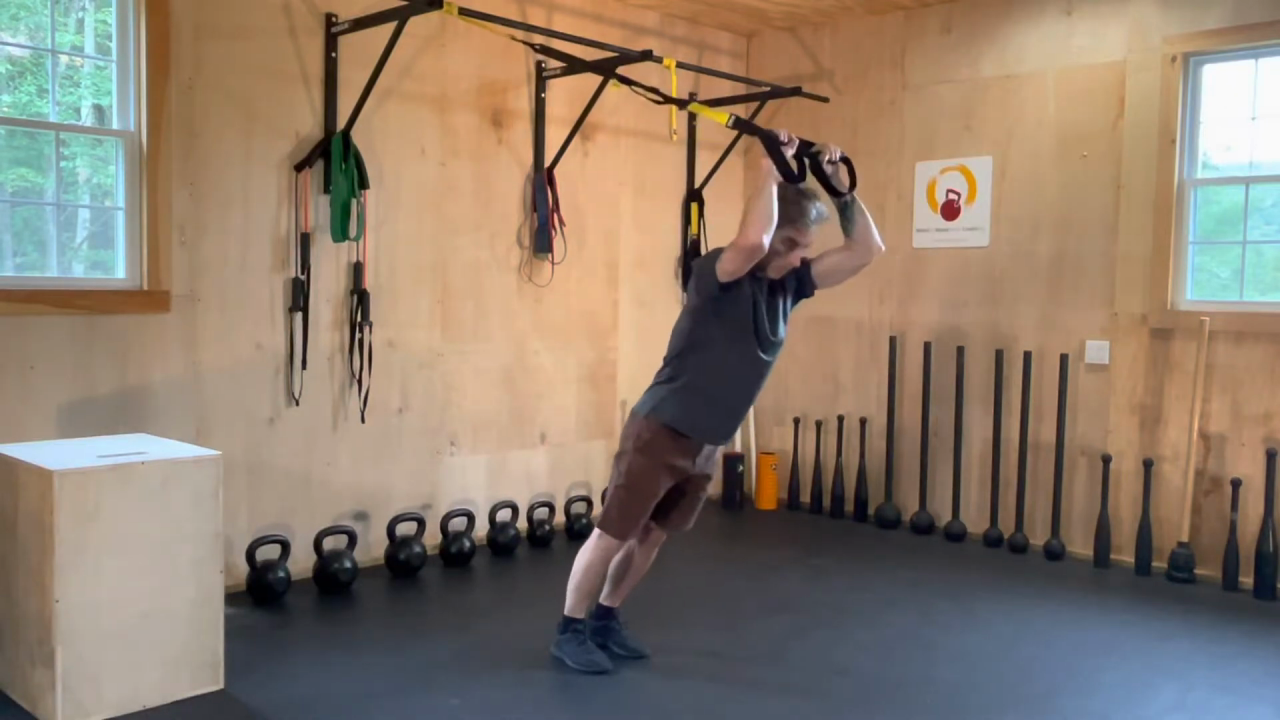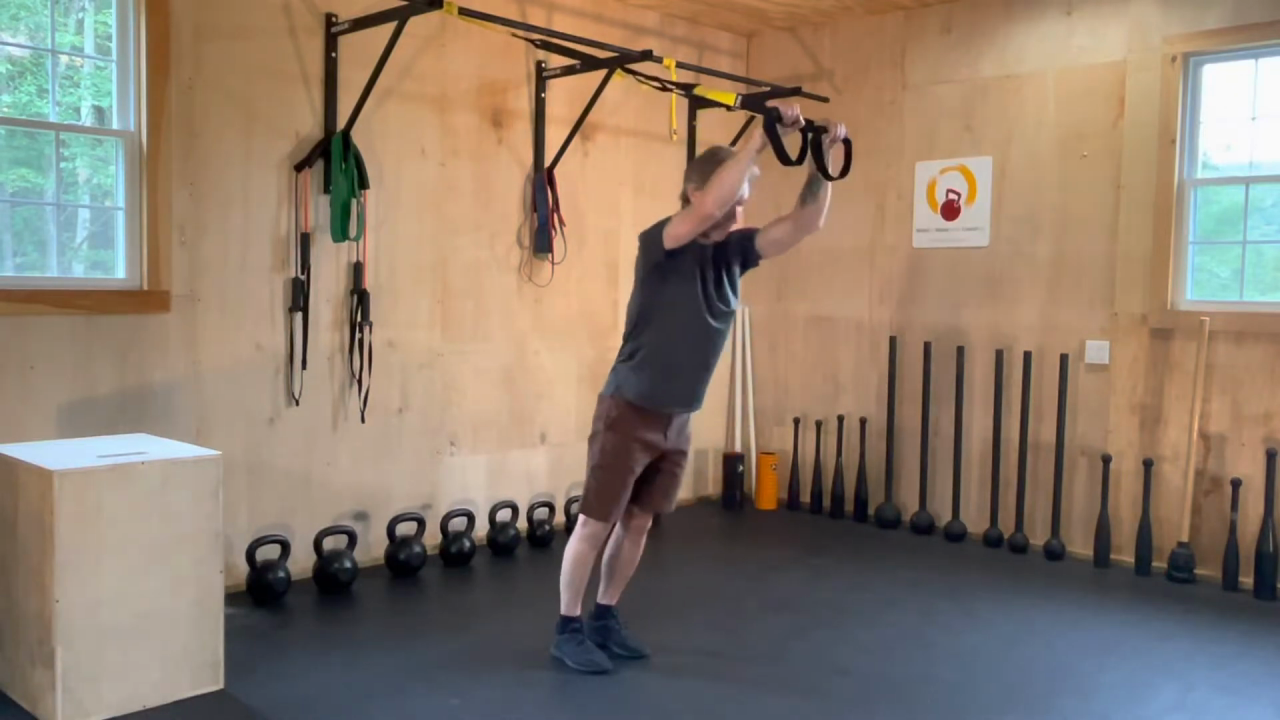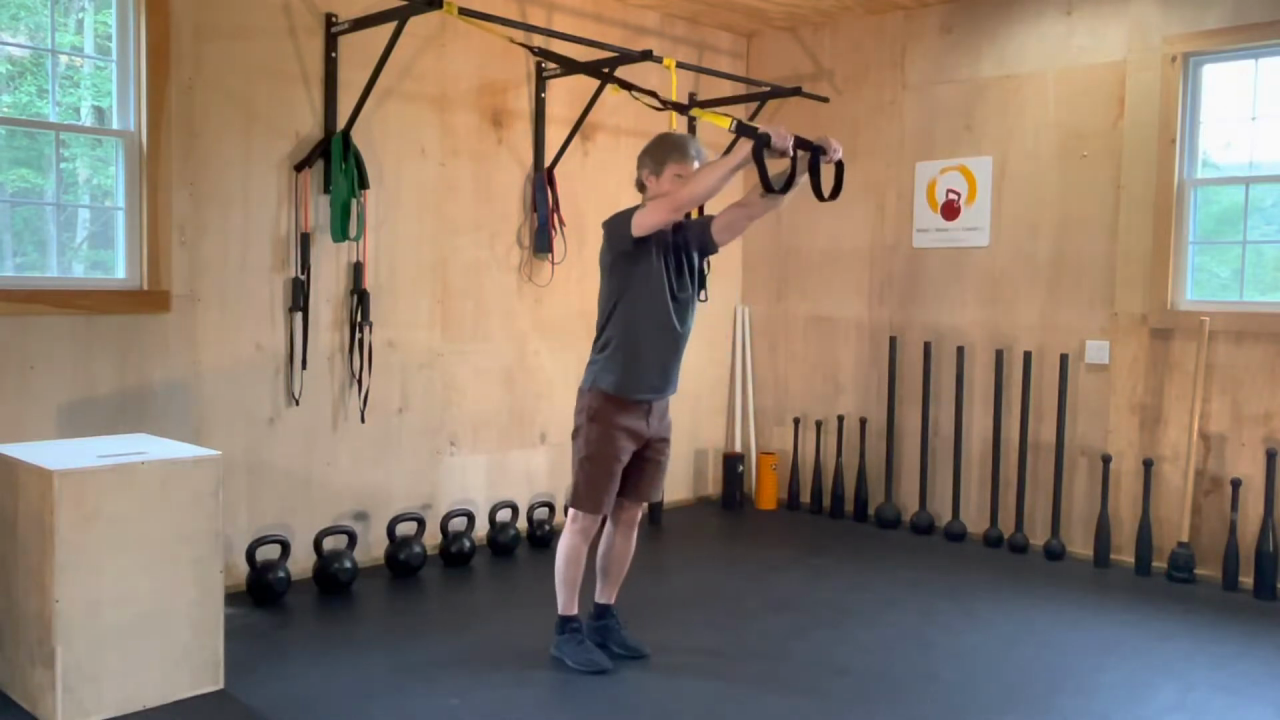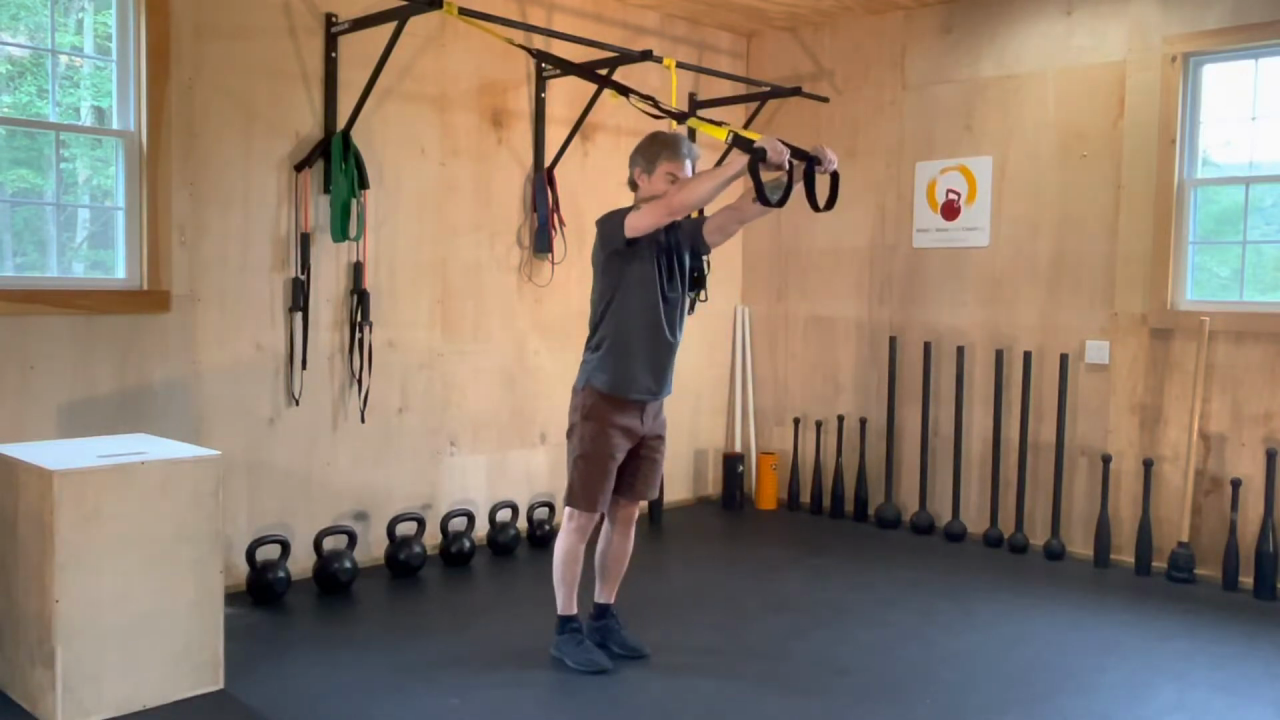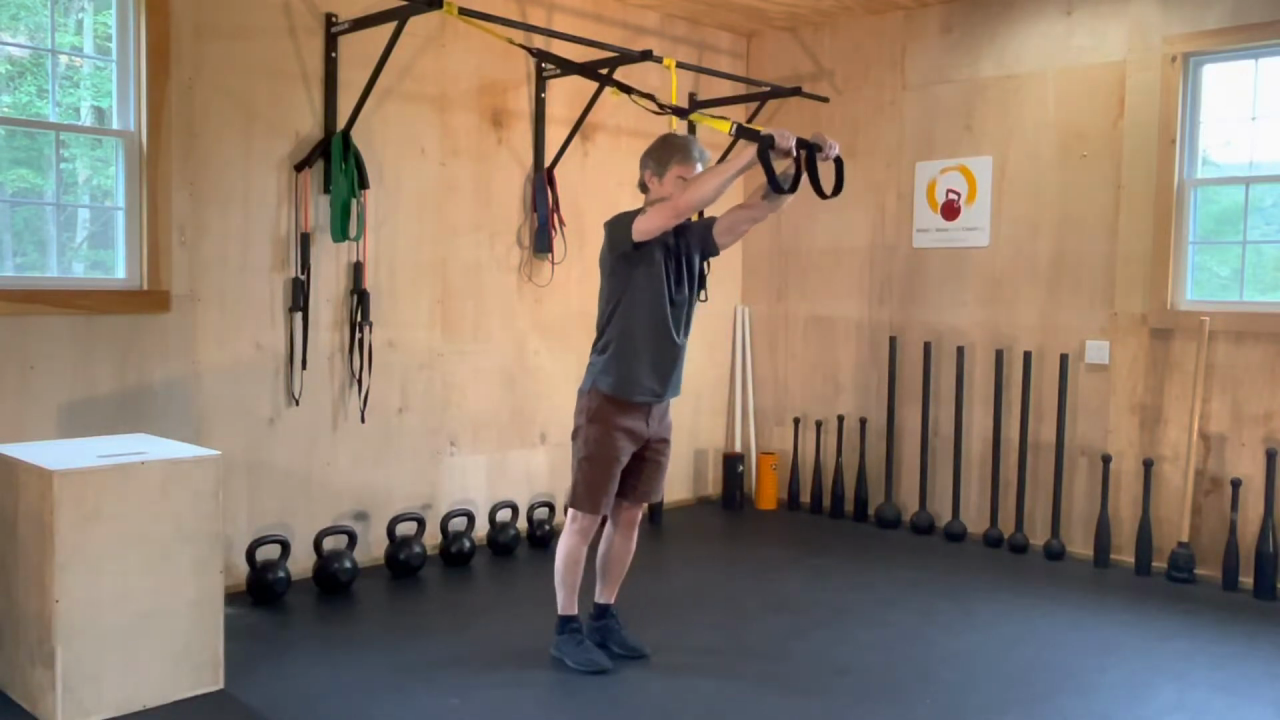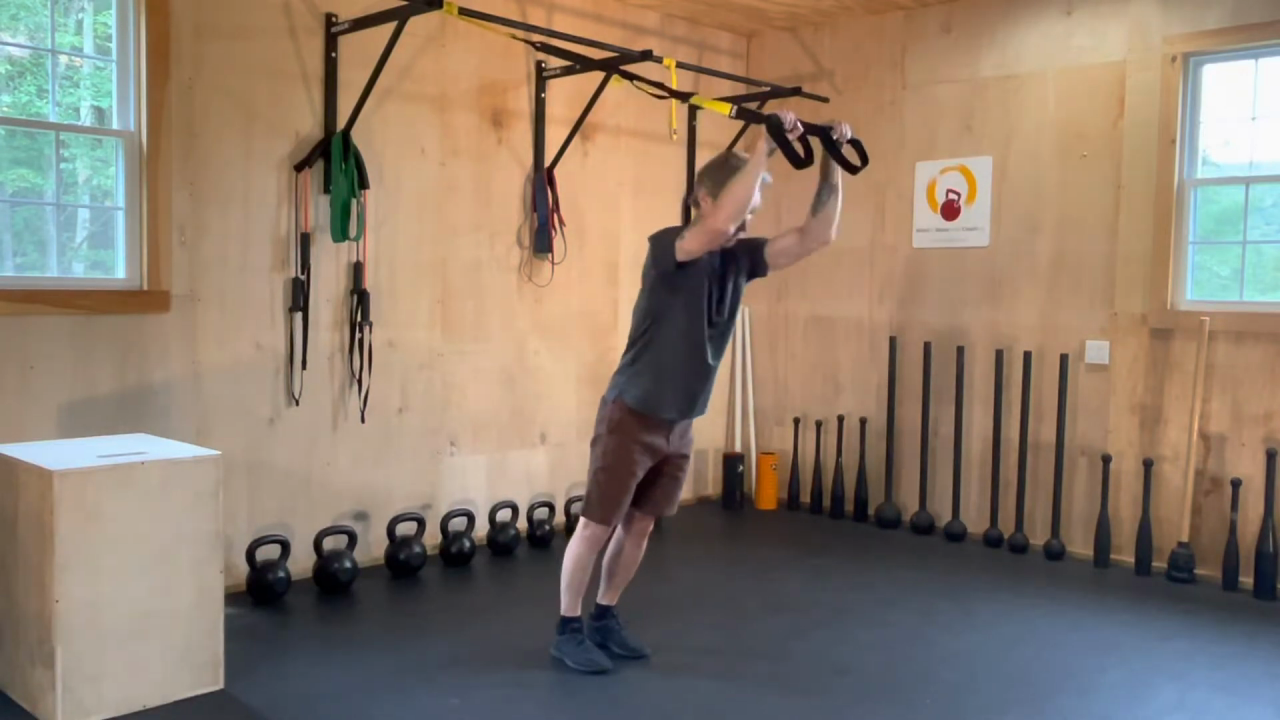
dt=0.4s
person 1, frame 1
left shoulder: (788, 282)
right shoulder: (716, 272)
left elbow: (866, 249)
right elbow: (752, 242)
left wrist: (837, 182)
right wrist: (773, 166)
left hip: (705, 444)
right hip: (659, 432)
left knee: (650, 537)
right knee: (612, 536)
left ankle: (605, 620)
right ankle: (570, 630)
person 1, frame 2
left shoulder: (733, 251)
right shoulder: (661, 244)
left elbow: (805, 221)
right elbow: (708, 207)
left wrist: (822, 158)
right wrist: (761, 139)
left hip: (676, 419)
right hip: (628, 412)
left knee: (637, 524)
right knee: (595, 525)
left ankle: (604, 620)
right ankle: (567, 630)
person 1, frame 3
left shoulder: (689, 238)
right shoulder: (623, 231)
left elbow: (753, 207)
right elbow: (680, 203)
left wrist: (802, 165)
right wrist: (748, 150)
left hip: (656, 406)
right hip: (608, 403)
left knee: (627, 516)
right knee: (585, 518)
left ankle: (603, 619)
right ankle: (567, 629)
person 1, frame 4
left shoulder: (682, 237)
right shoulder: (614, 230)
left elbow: (746, 210)
right elbow: (673, 205)
right wrist: (746, 159)
left hip: (650, 405)
right hip: (603, 402)
left knee: (624, 515)
right knee: (581, 518)
left ankle: (603, 619)
right ankle: (567, 630)
person 1, frame 5
left shoulder: (692, 239)
right shoulder: (624, 231)
left elbow: (755, 210)
right elbow: (681, 207)
left wrist: (798, 165)
right wrist: (751, 153)
left hip: (657, 407)
right hip: (609, 404)
left knee: (627, 517)
right knee: (585, 519)
left ankle: (603, 619)
right ankle: (567, 630)
person 1, frame 6
left shoulder: (740, 257)
right shoulder: (669, 248)
left elbow: (816, 235)
right elbow: (717, 225)
left wrist: (829, 165)
right wrist: (764, 149)
left hip: (679, 423)
right hip: (631, 416)
left knee: (639, 526)
right knee: (597, 526)
left ankle: (602, 621)
right ankle: (567, 630)
